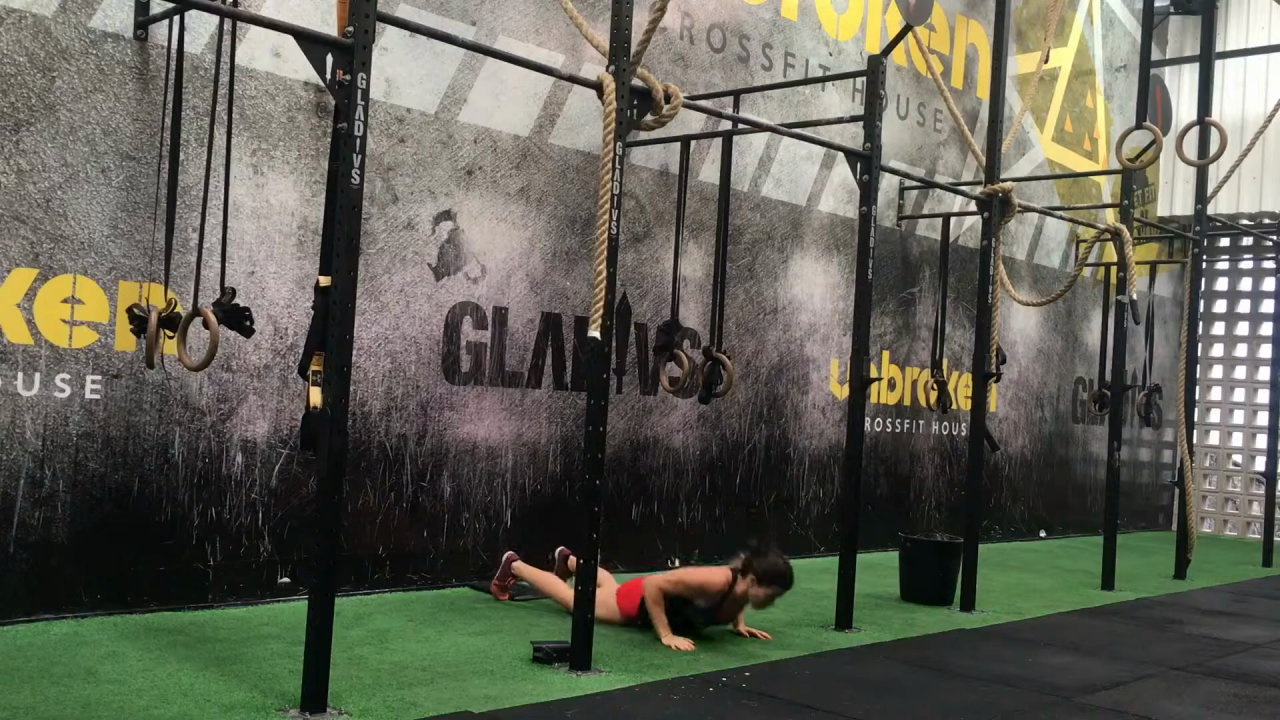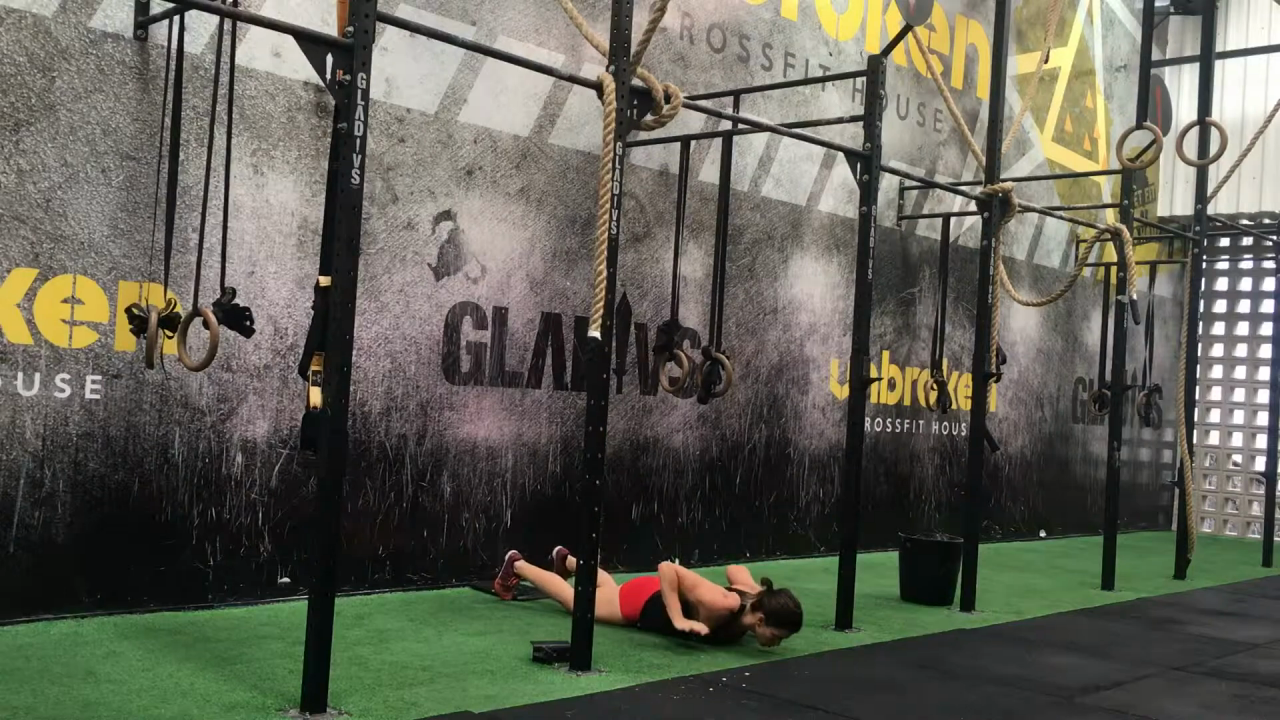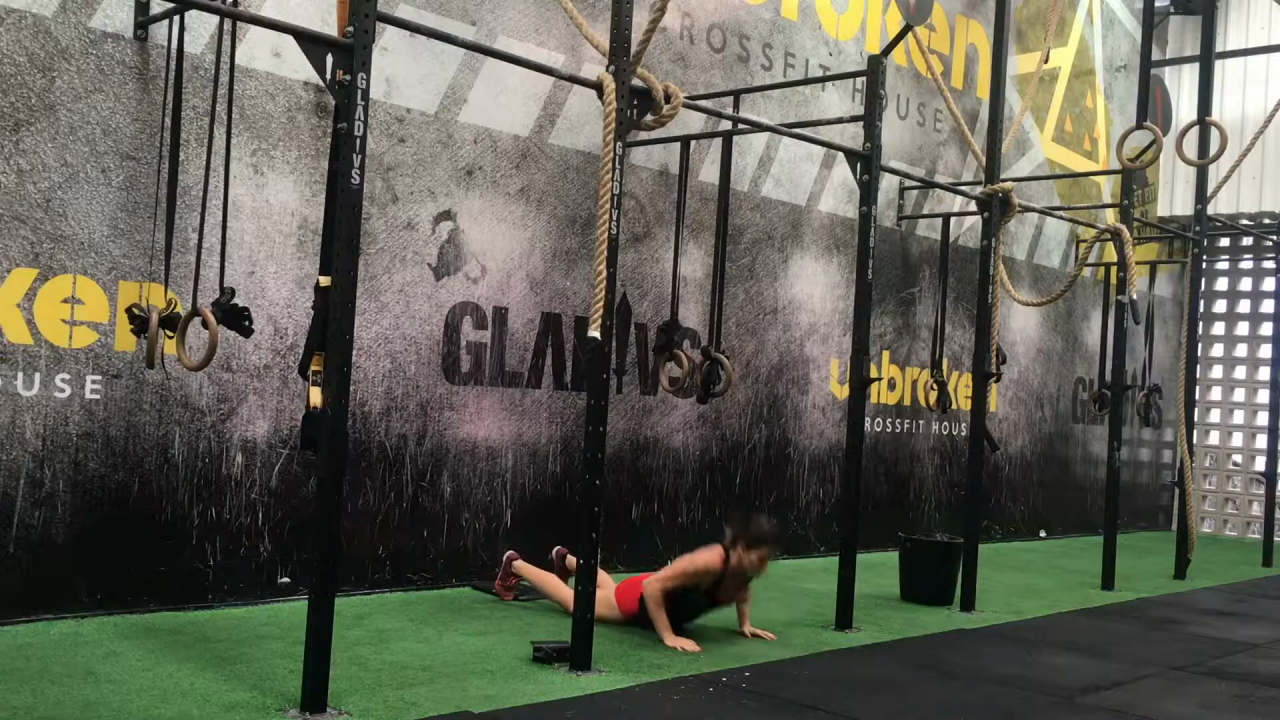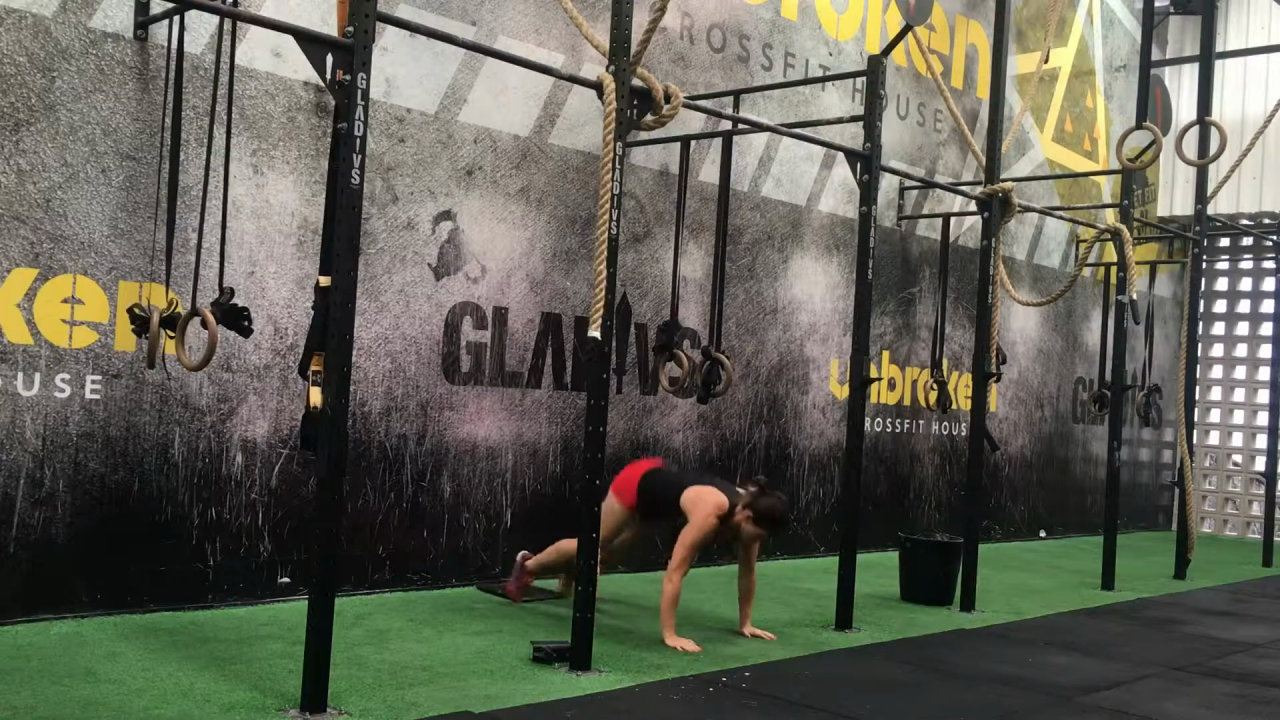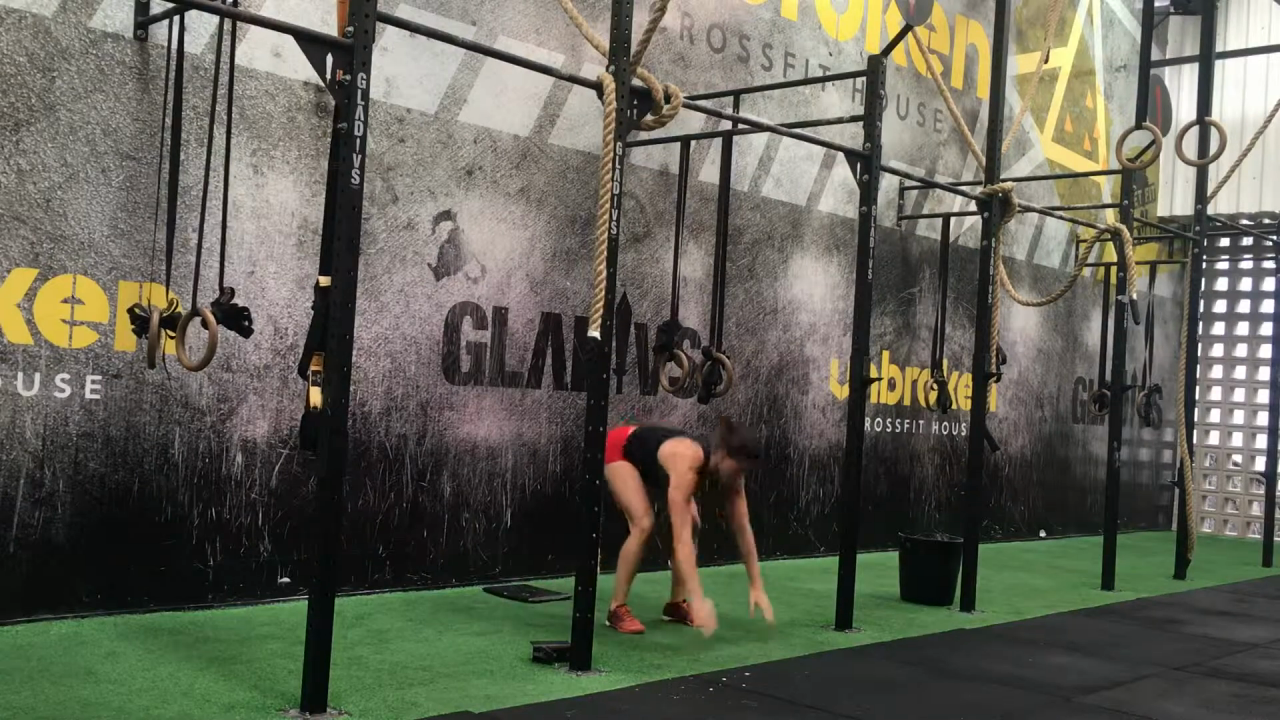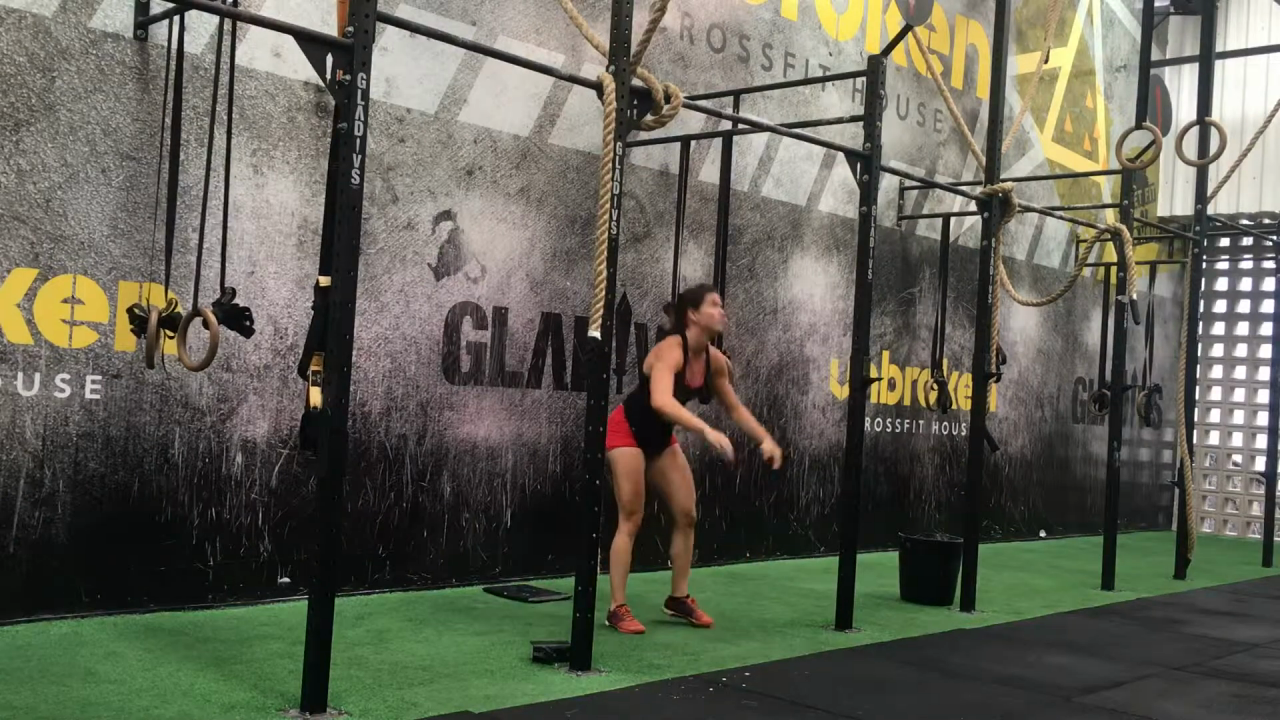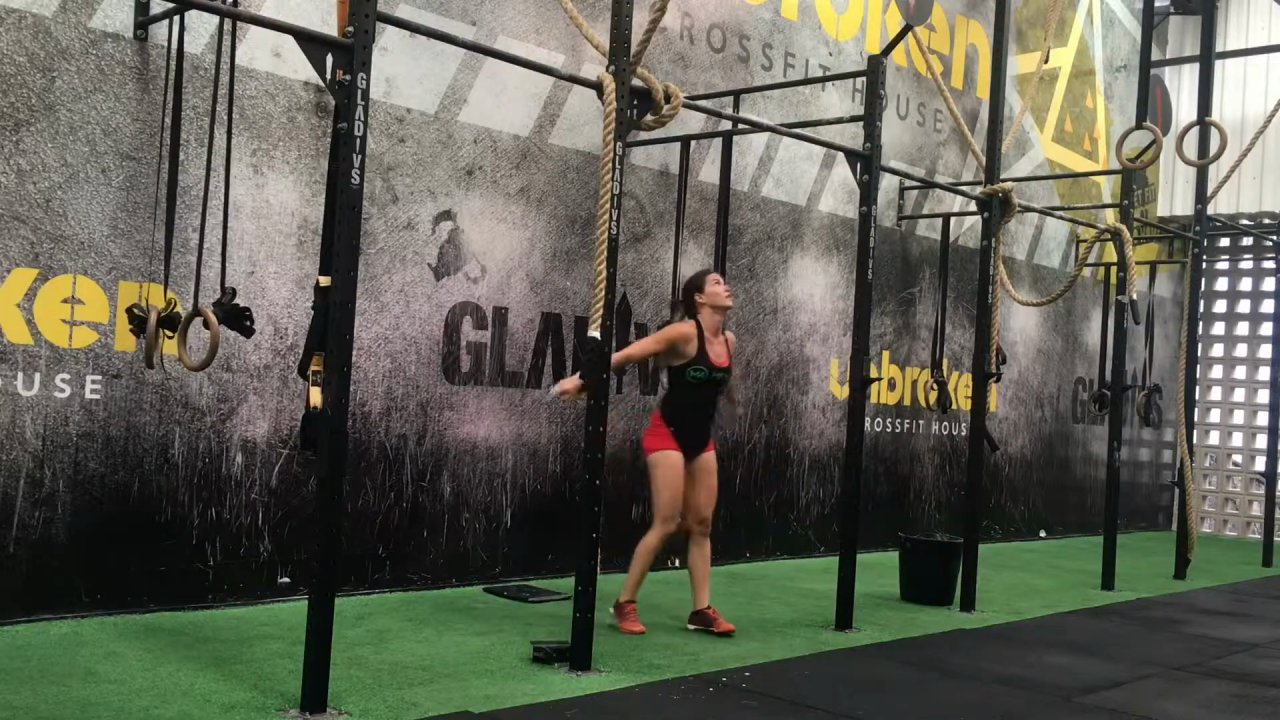
dt=0.4s
person 1, frame 1
left shoulder: (745, 580)
right shoulder: (714, 583)
right elbow: (650, 583)
left wrist: (738, 620)
right wrist: (666, 635)
left hip: (663, 595)
right hip: (638, 602)
left knee: (612, 586)
right knee: (572, 599)
left ankle: (567, 559)
right ankle: (514, 565)
person 1, frame 2
left shoulder: (755, 598)
right shoulder: (722, 607)
left elbow: (734, 569)
right elbow: (666, 568)
right wrist: (679, 619)
left hip: (660, 594)
right hip: (641, 605)
left knee: (610, 585)
right knee: (573, 599)
left ankle: (565, 559)
right ankle: (517, 564)
person 1, frame 3
left shoulder: (745, 561)
right shoulder: (710, 562)
right elbow: (653, 588)
left wrist: (744, 623)
right wrist: (668, 636)
left hip: (657, 595)
right hip: (639, 601)
left knee: (607, 584)
right knee: (573, 601)
left ankle: (565, 558)
right ankle: (514, 565)
person 1, frame 4
left shoulder: (745, 510)
right shoulder: (712, 514)
left elbow: (747, 570)
right elbow: (675, 571)
left wrist: (745, 623)
right wrist: (670, 635)
left hip: (656, 479)
right hip: (637, 483)
left knee: (613, 547)
left ankle: (569, 566)
right ankle: (528, 565)
person 1, frame 5
left shoulder: (730, 467)
right shoulder: (687, 465)
left elbow: (743, 530)
right elbow: (680, 538)
left wrist: (755, 586)
right wrist: (697, 598)
left hip: (651, 463)
right hip: (621, 447)
left knee: (692, 524)
right knee: (643, 525)
left ankle: (676, 603)
right ankle: (617, 610)
person 1, frame 6
left shoulder: (715, 360)
right shoulder: (671, 349)
left elbow: (735, 408)
right elbow: (661, 401)
left wrist: (765, 440)
right wrist: (707, 431)
left hip: (662, 438)
right hip: (628, 431)
left knee: (686, 515)
right knee: (631, 518)
left ankle: (679, 597)
right ankle: (617, 609)
person 1, frame 7
left shoulder: (728, 340)
right shoulder: (683, 333)
right elbow: (625, 356)
left wrist: (730, 395)
right wrist: (579, 379)
left hip: (702, 441)
right hip: (667, 435)
left knee: (702, 525)
right knee: (667, 524)
left ankle: (702, 609)
right ankle: (624, 602)
